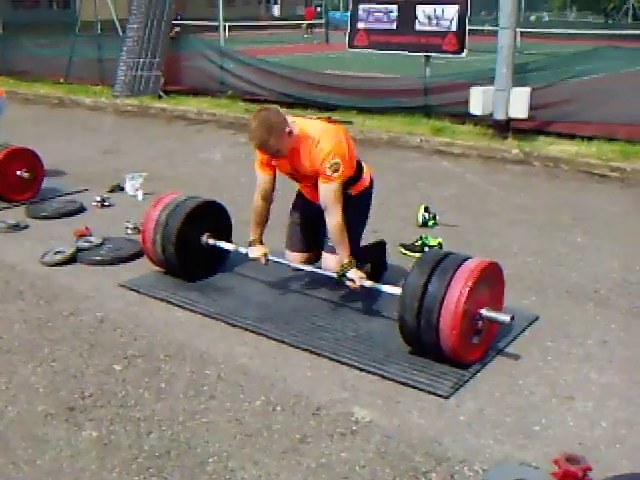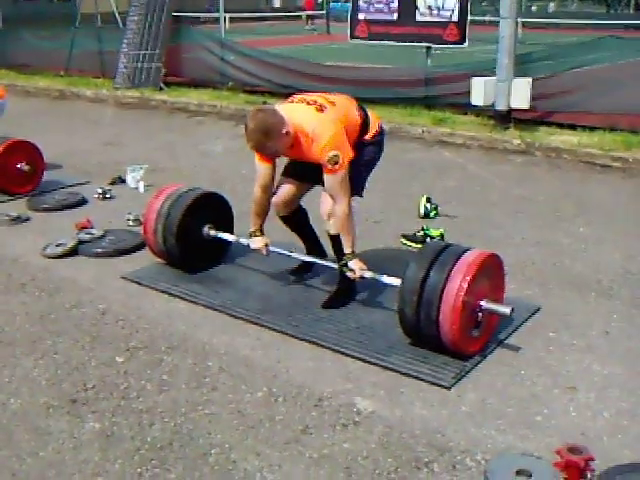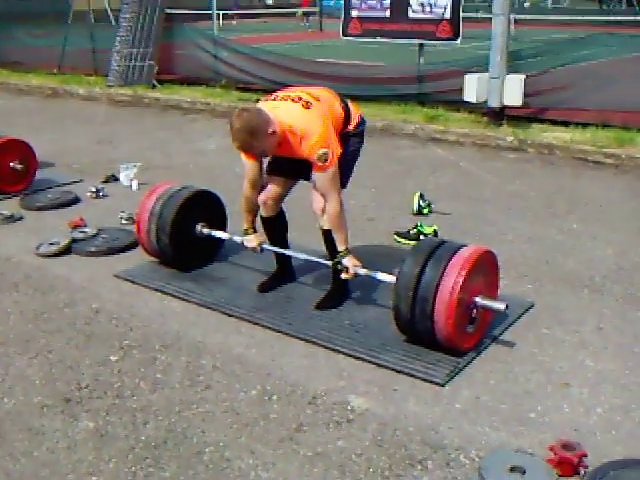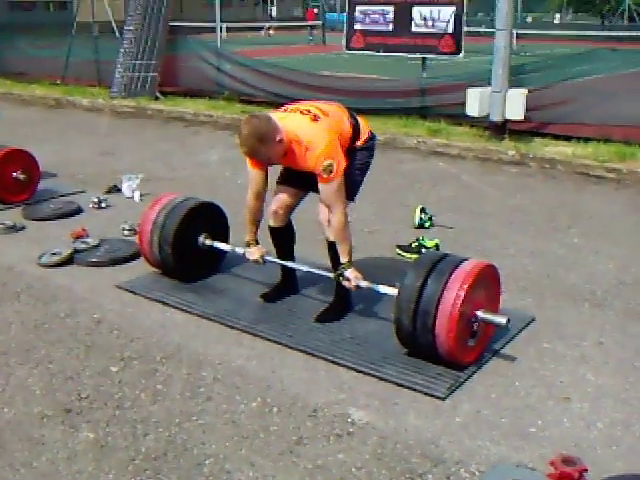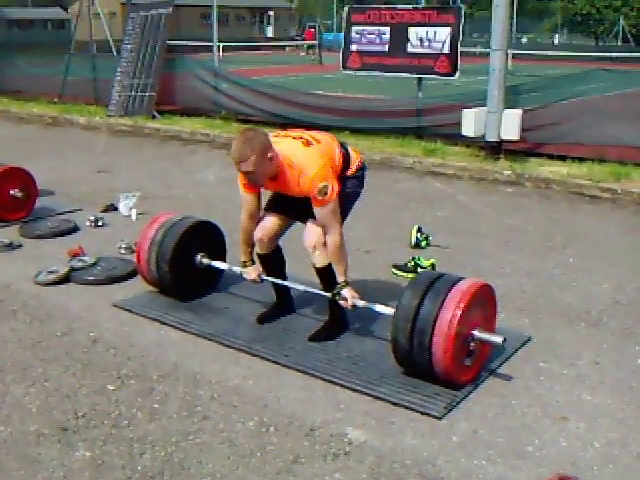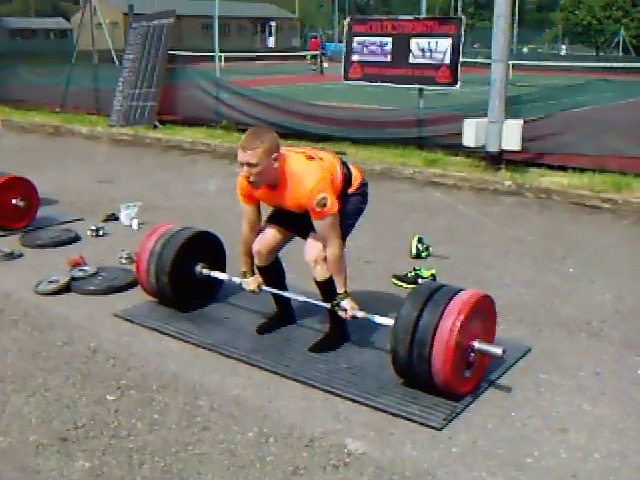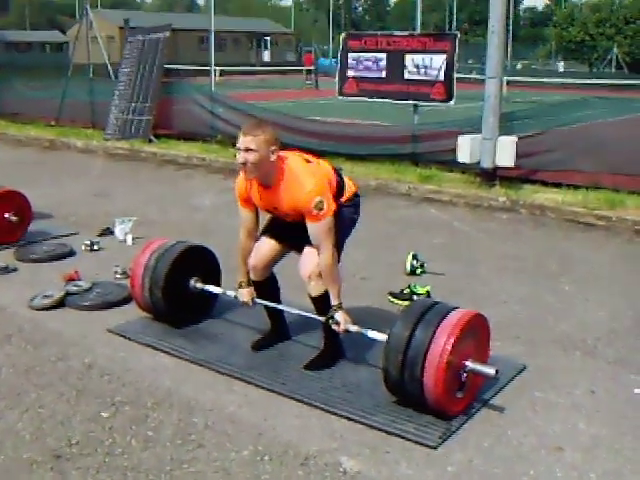
dt=0.5s
person 1, frame 1
left shoulder: (326, 145)
right shoulder: (270, 142)
left elbow: (332, 211)
right elbow: (263, 196)
left wrist: (347, 264)
right wrist: (255, 241)
left hip: (352, 194)
right hip: (311, 195)
left knee: (333, 266)
right knee: (296, 260)
left ankle: (373, 253)
person 1, frame 2
left shoulder: (323, 137)
right shoulder: (268, 131)
left elbow: (341, 202)
right elbow: (263, 187)
left wrist: (350, 256)
right wrist: (256, 232)
left hip: (363, 138)
left knee: (329, 209)
right knee: (280, 201)
left ankle: (346, 283)
right ankle: (315, 250)
person 1, frame 3
left shoulder: (312, 134)
right shoulder: (253, 128)
left elbow: (332, 200)
right elbow: (251, 185)
left wrist: (344, 253)
right wrist: (249, 230)
left hip: (344, 129)
left knee: (321, 205)
right knee: (267, 199)
left ankle: (340, 282)
right ankle: (284, 269)
person 1, frame 4
left shoulder: (318, 146)
right shoulder: (259, 139)
left elbow: (337, 211)
right elbow: (255, 195)
left wrist: (346, 264)
right wrist: (251, 242)
left hip: (354, 144)
left knee: (327, 216)
right knee: (278, 209)
left ankle: (343, 295)
right ankle: (288, 280)
person 1, frame 5
left shoulder: (310, 170)
right shoulder: (251, 163)
left elbow: (333, 232)
right elbow: (249, 216)
left wrist: (343, 284)
right wrist: (247, 262)
left hip: (345, 174)
left knee: (313, 241)
right knee: (263, 235)
left ankle: (337, 316)
right ankle: (283, 300)
person 1, frame 6
left shoulder: (309, 182)
right shoulder: (248, 181)
left elbow: (333, 244)
right elbow: (250, 227)
left wrist: (343, 295)
right wrist: (248, 272)
left hip: (347, 193)
left knee: (314, 255)
right knee: (261, 249)
left ankle: (338, 328)
right ankle: (284, 311)
person 1, frame 7
left shoulder: (306, 185)
right shoulder: (245, 182)
left elbow: (325, 251)
right elbow: (247, 233)
left wrist: (336, 307)
right wrist: (244, 283)
left hip: (340, 205)
right hip: (291, 212)
left knee: (309, 270)
right knee: (257, 263)
left ankle: (333, 345)
right ankle: (278, 328)
